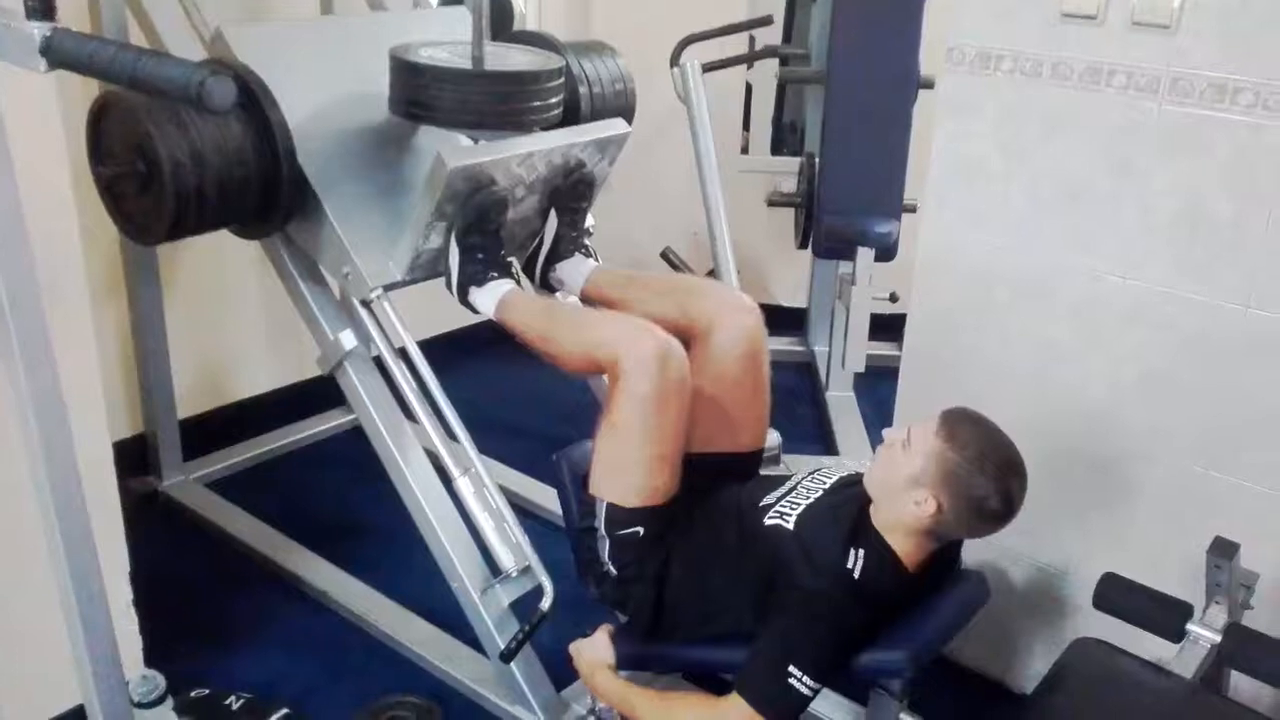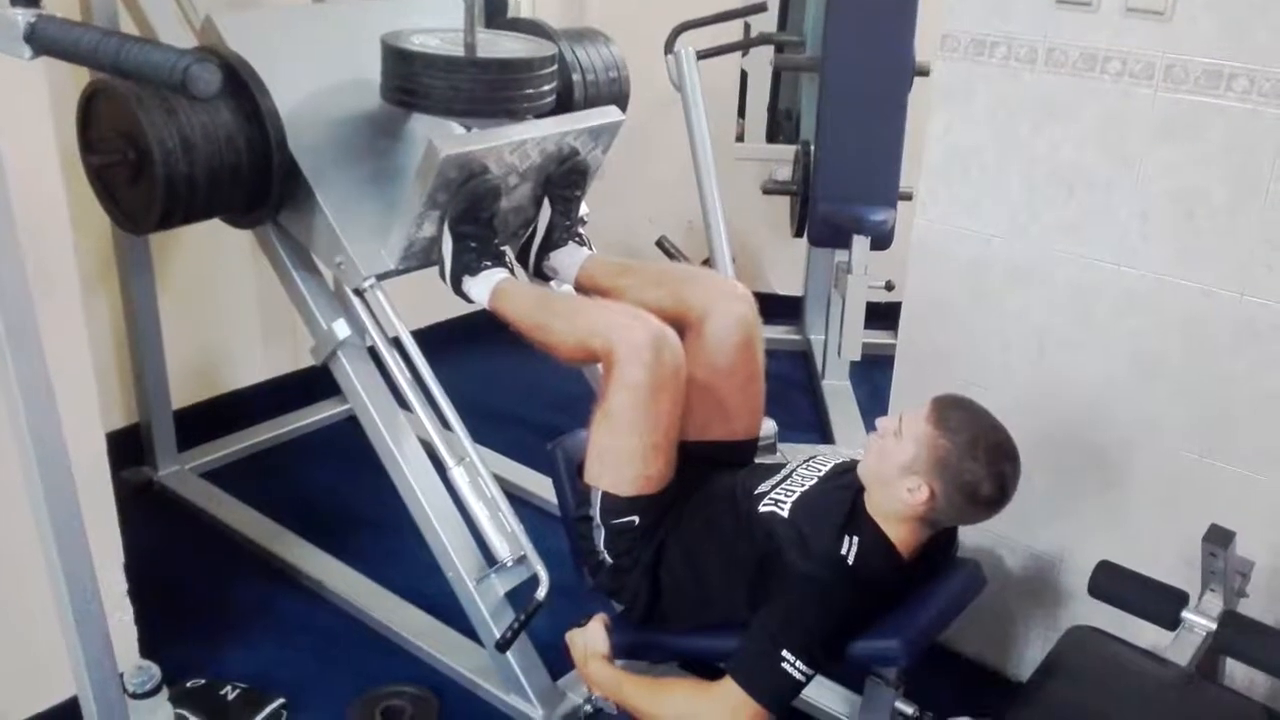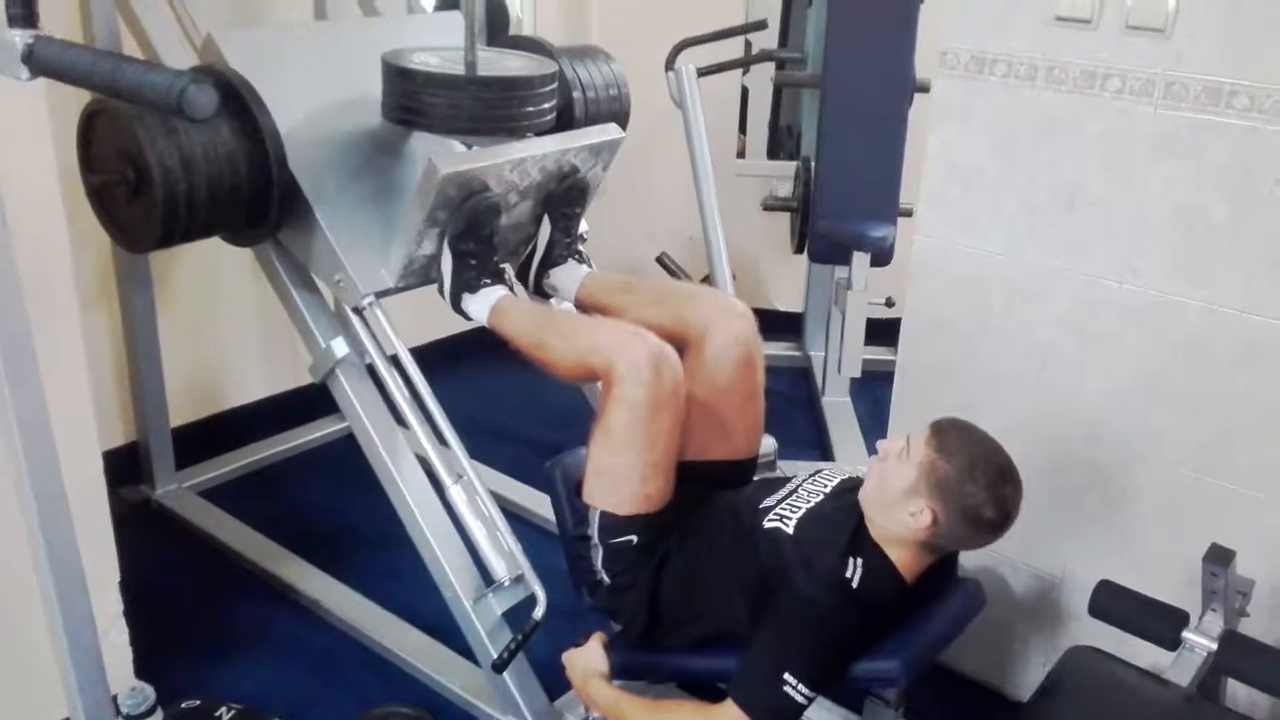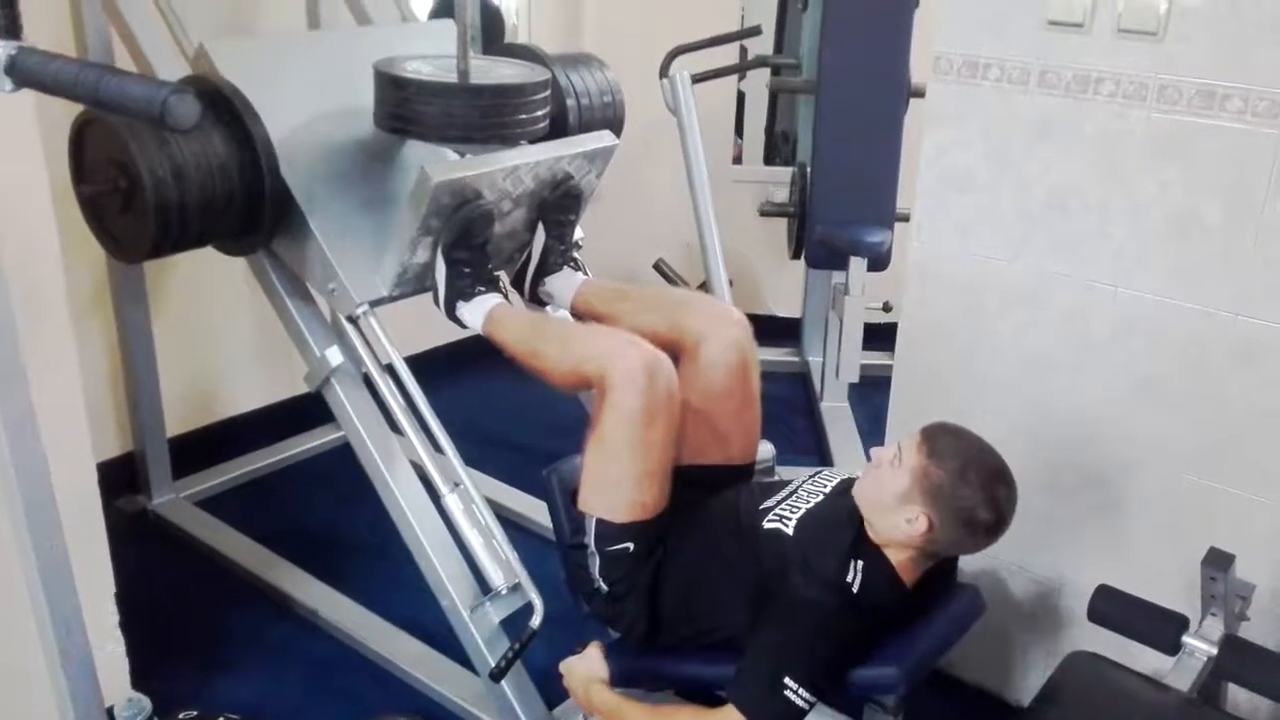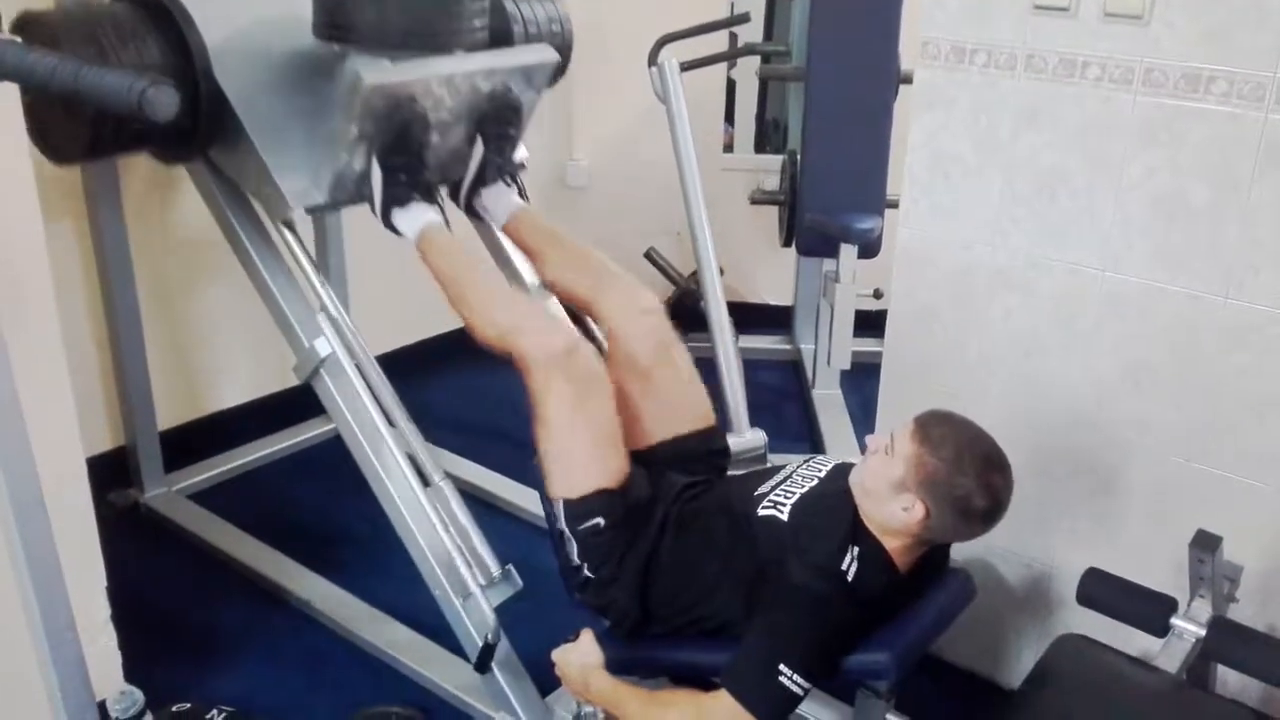
dt=0.7s
person 1, frame 1
left shoulder: (833, 595)
right shoulder: (926, 541)
left hip: (644, 566)
right hip: (718, 503)
left knee: (648, 352)
right knee: (732, 318)
left ankle: (493, 291)
right ankle: (571, 268)
person 1, frame 2
left shoulder: (827, 581)
right shoulder: (921, 523)
left wrist: (598, 673)
left hip: (639, 555)
right hip: (714, 491)
left knee: (642, 339)
right knee: (725, 305)
left ankle: (487, 280)
right ankle: (564, 257)
person 1, frame 3
left shoulder: (829, 603)
right shoulder: (919, 548)
left hip: (638, 572)
right hip: (713, 508)
left knee: (642, 359)
right knee: (726, 324)
left ankle: (485, 298)
right ankle: (564, 273)
person 1, frame 4
left shoulder: (829, 606)
right shoulder: (918, 546)
left hip: (633, 581)
right hip: (712, 514)
left knee: (635, 366)
right knee: (721, 331)
left ankle: (480, 306)
right ankle: (559, 281)
person 1, frame 5
left shoulder: (822, 593)
right shoulder: (907, 528)
left hip: (625, 561)
right hip: (696, 497)
left knee: (553, 347)
right knee: (632, 311)
left ankle: (419, 218)
right ankle: (496, 197)
